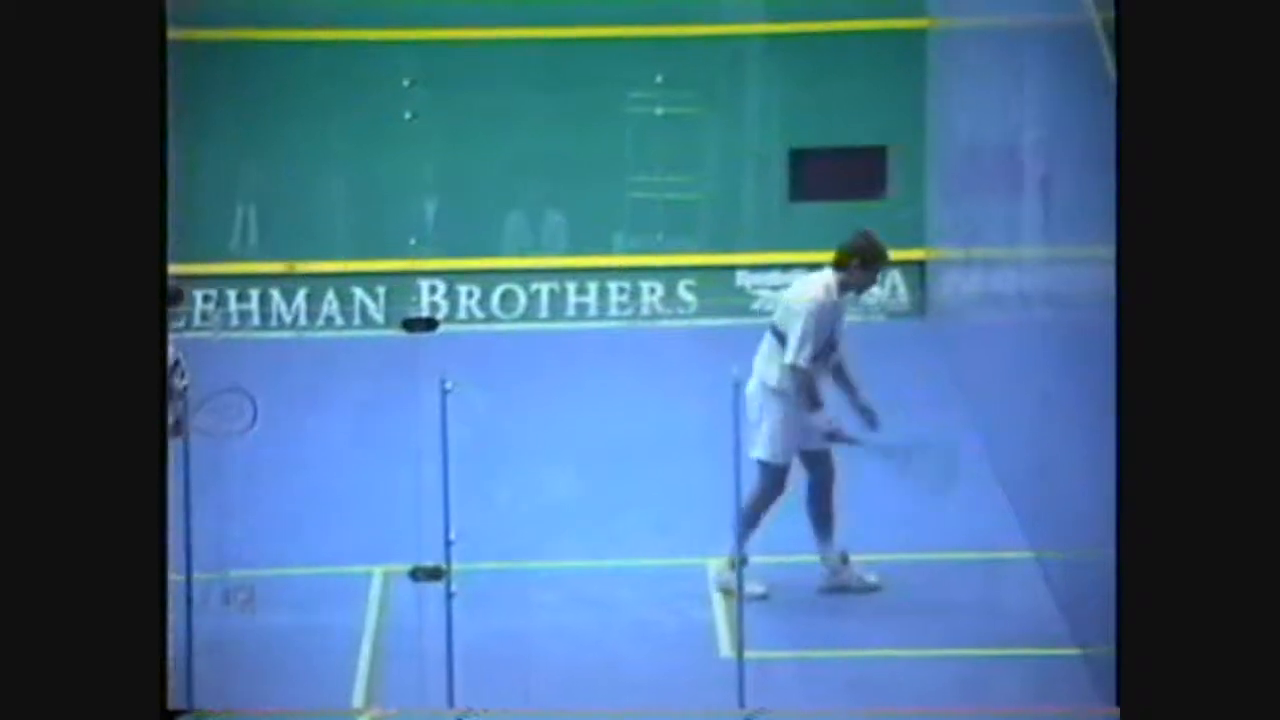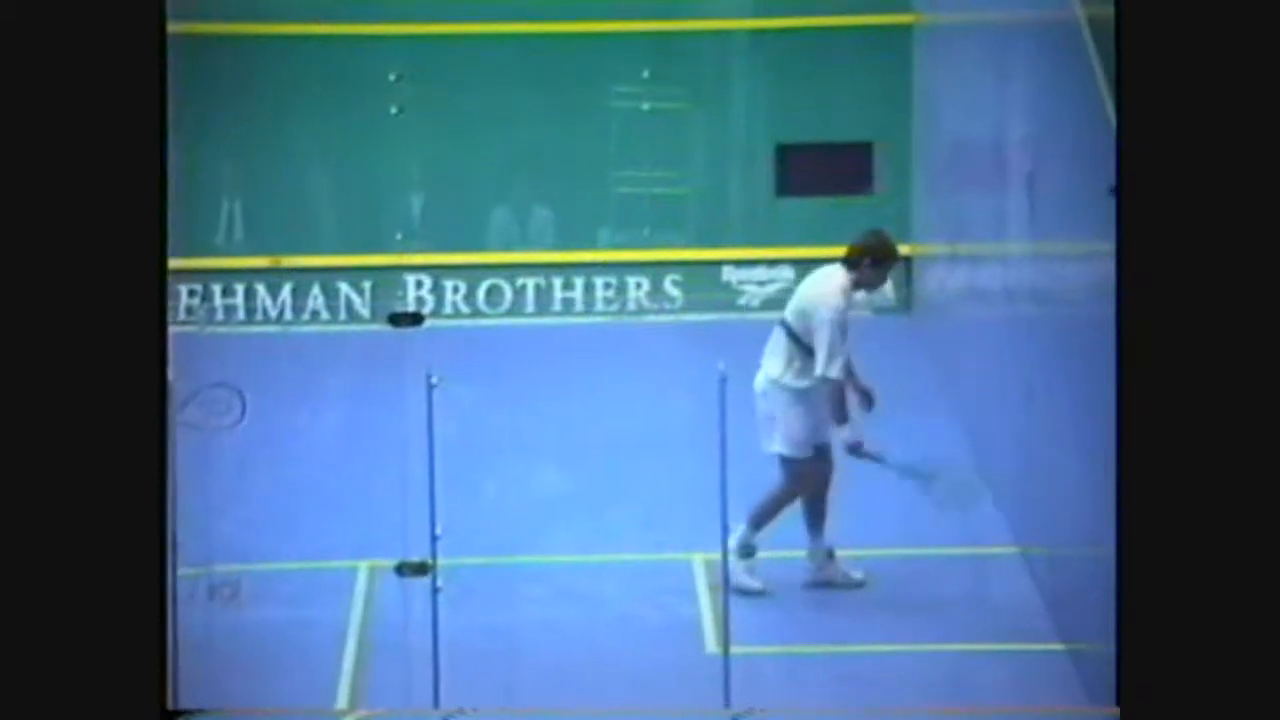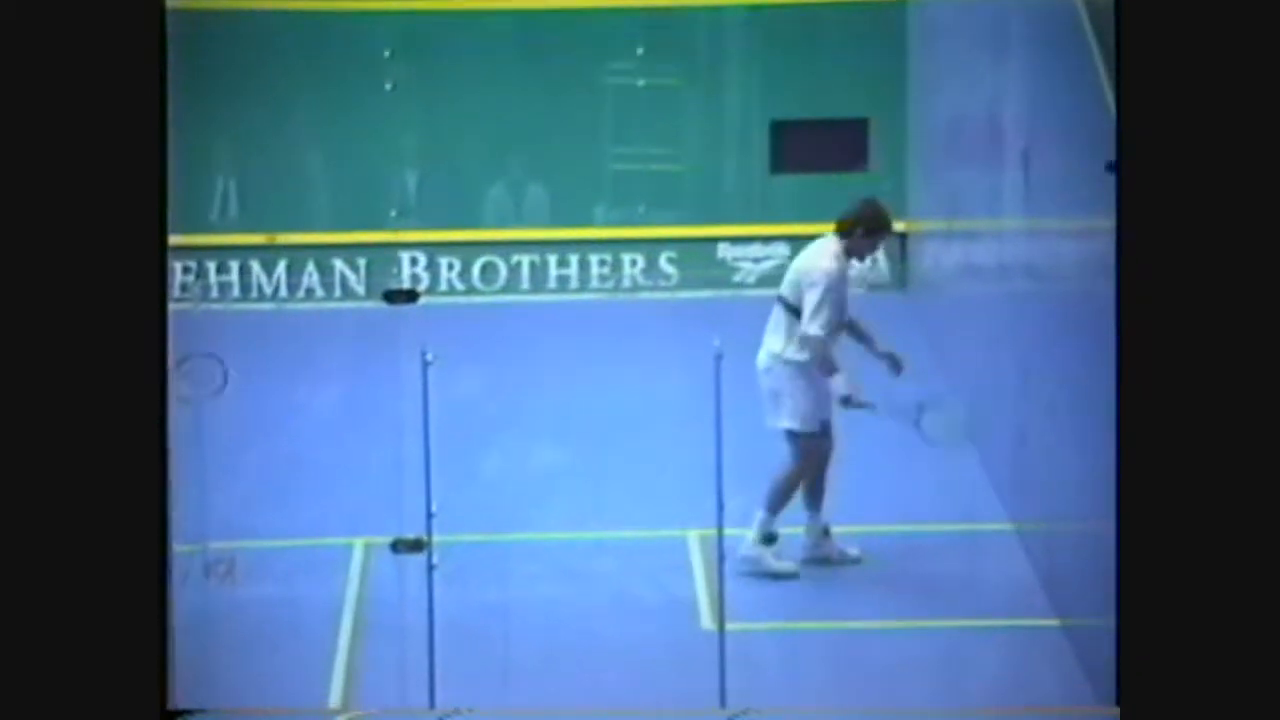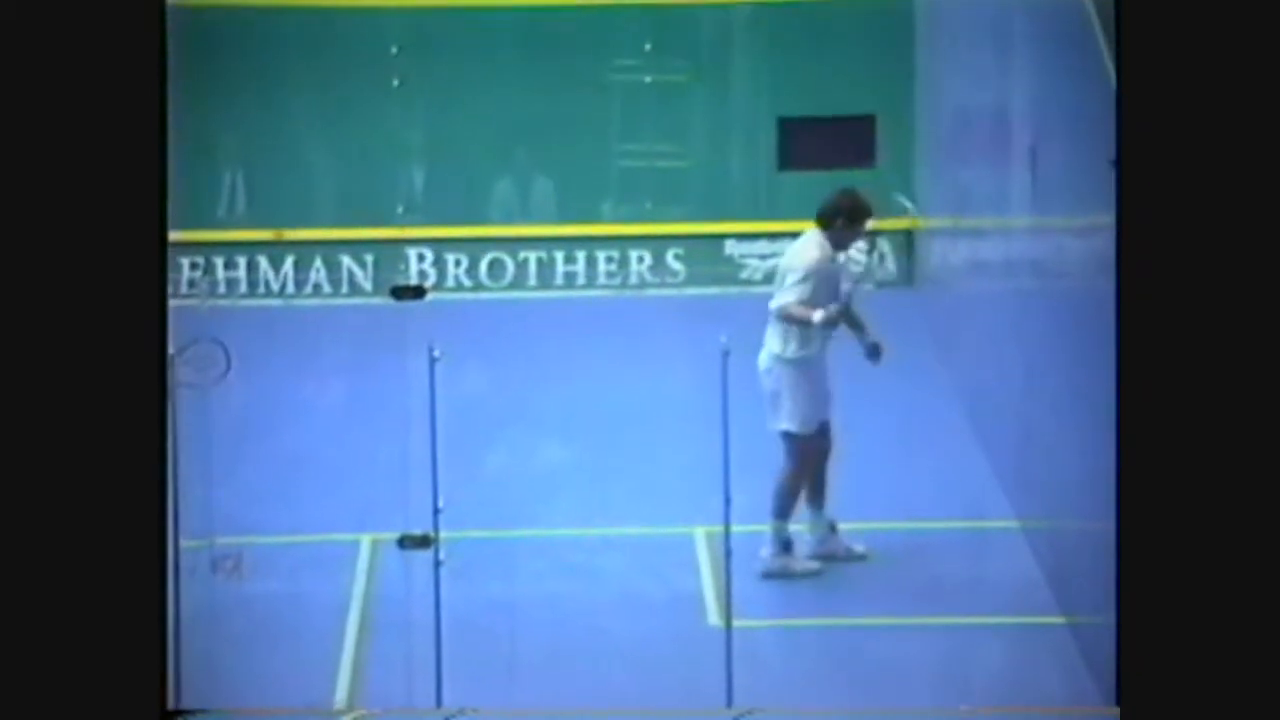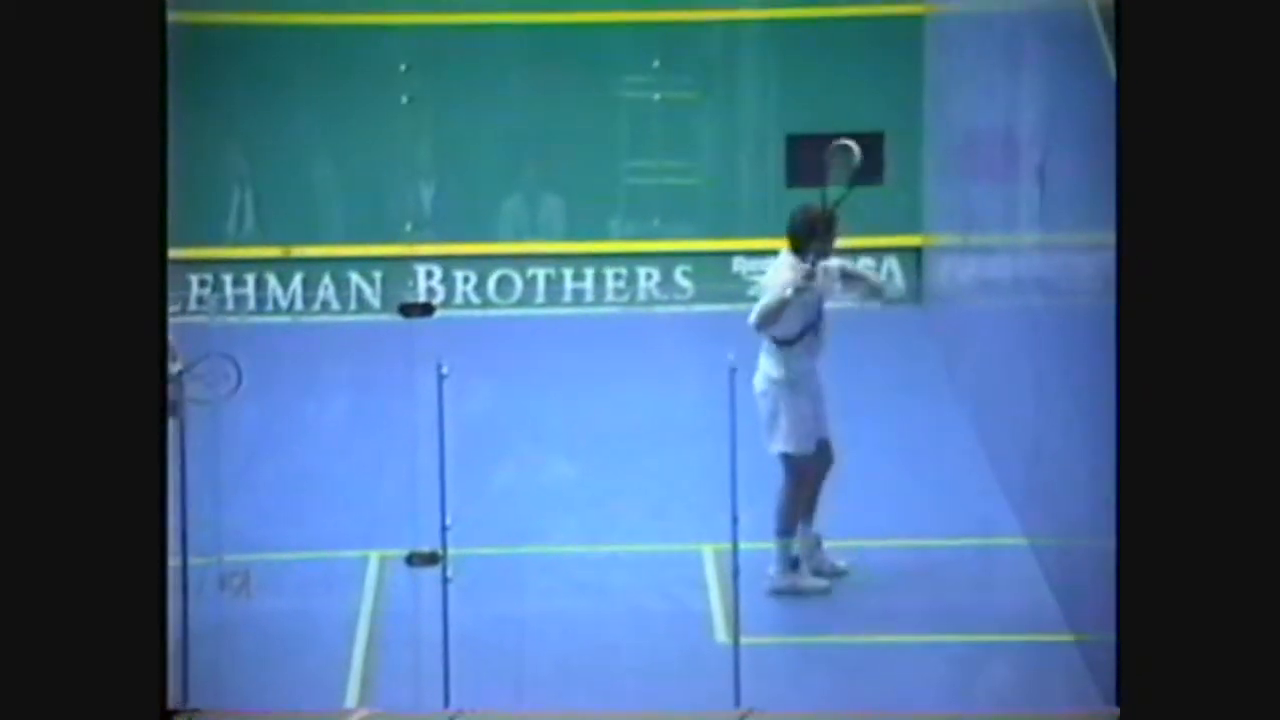
dt=0.3s
person 1, frame 1
left shoulder: (836, 295)
right shoulder: (813, 299)
left elbow: (830, 356)
right elbow: (797, 365)
left wrist: (857, 398)
right wrist: (818, 415)
left hip: (801, 396)
right hip: (776, 395)
left knee: (823, 476)
right knee: (771, 486)
left ankle: (835, 567)
right ankle: (730, 567)
person 1, frame 2
left shoulder: (834, 277)
right shoulder: (832, 301)
right elbow: (830, 374)
left wrist: (856, 382)
right wrist: (844, 429)
left hip: (802, 387)
right hip: (784, 389)
left knee: (821, 473)
right knee: (799, 481)
left ankle: (820, 562)
right ankle: (737, 550)
person 1, frame 3
left shoulder: (832, 257)
right shoulder: (826, 268)
left elbow: (839, 317)
right elbow: (811, 332)
left wrist: (876, 348)
right wrist: (836, 380)
left hip: (805, 366)
right hip: (788, 366)
left knee: (820, 451)
right knee: (804, 458)
left ankle: (816, 539)
right ankle: (757, 542)
person 1, frame 4
left shoulder: (826, 254)
right shoulder: (809, 259)
left elbow: (838, 299)
right elbow: (781, 307)
left wrist: (863, 333)
right wrist: (817, 318)
left hip: (806, 363)
right hip: (789, 366)
left knee: (820, 449)
right knee: (801, 459)
left ankle: (823, 537)
right ankle: (776, 552)
person 1, frame 5
left shoulder: (810, 263)
right shoulder: (785, 280)
left elbow: (836, 271)
right elbow: (760, 323)
left wrist: (862, 280)
right wrist: (792, 291)
left hip: (801, 380)
right hip: (784, 386)
left knee: (821, 463)
right knee: (800, 475)
left ankle: (810, 551)
right ankle: (785, 570)
